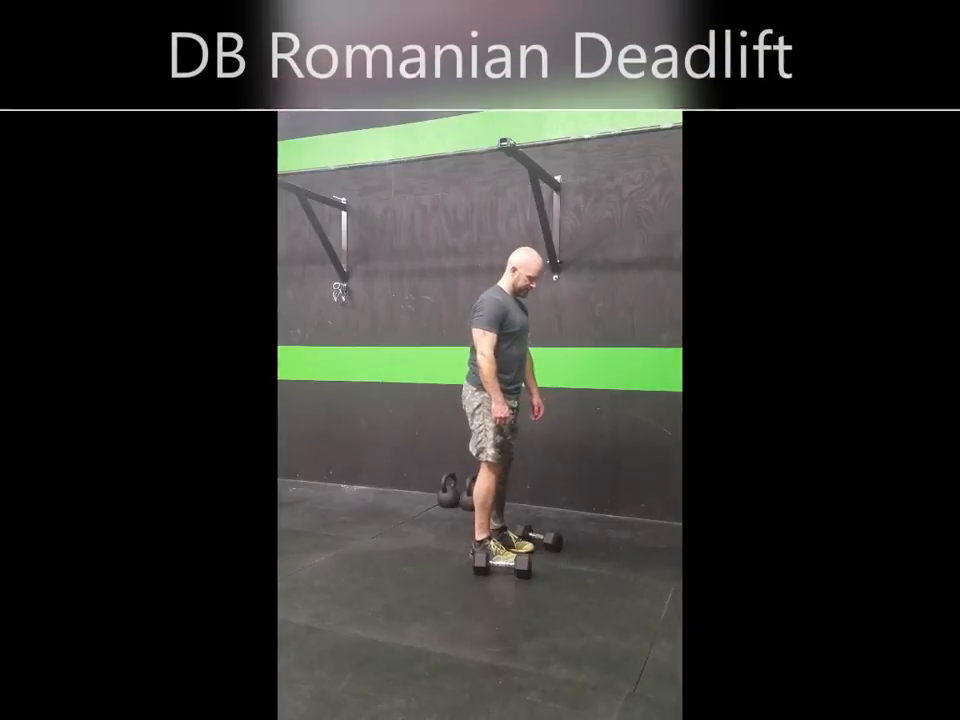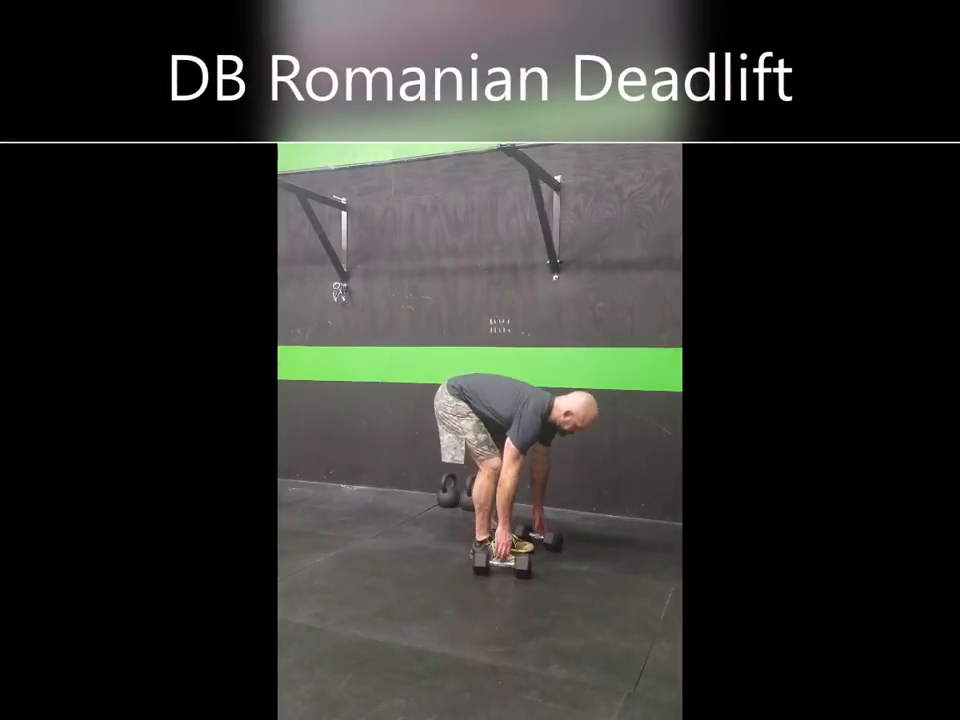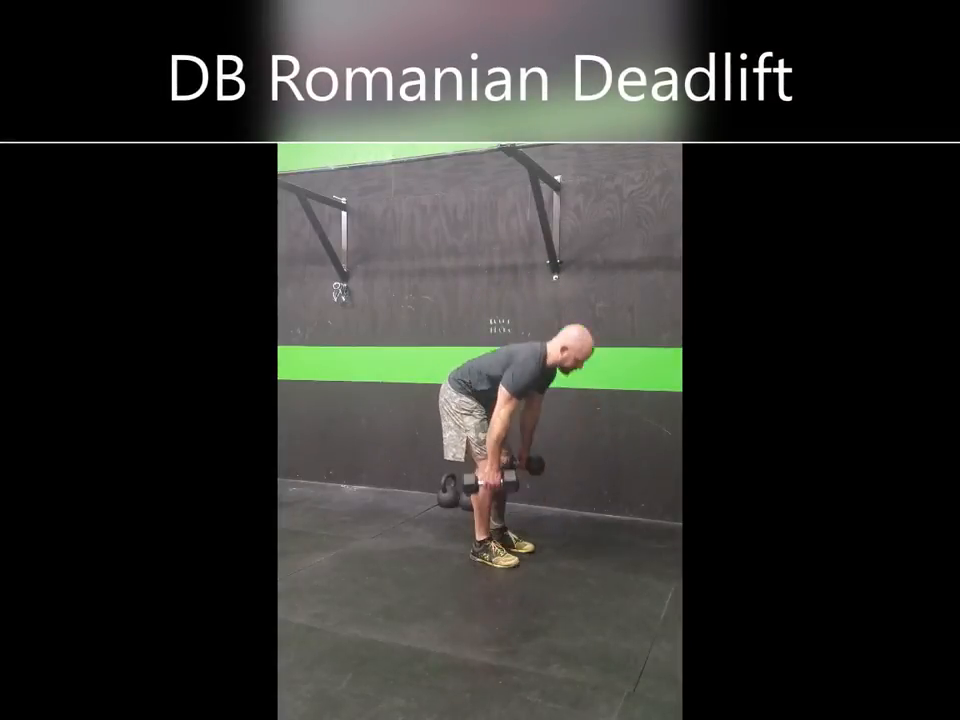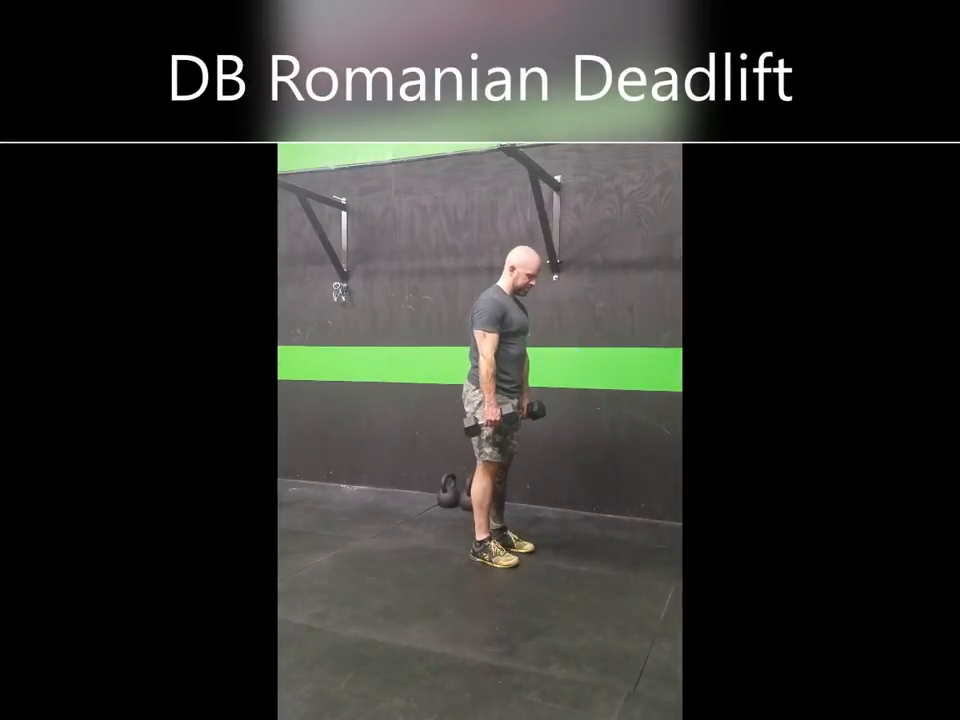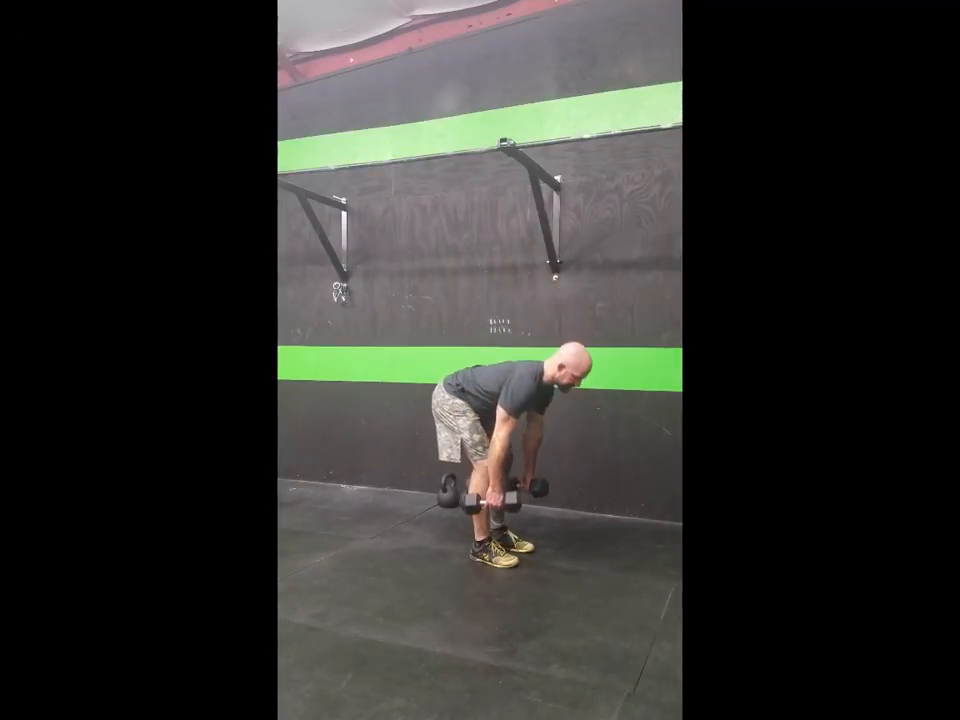
dt=1s
person 1, frame 1
left shoulder: (517, 305)
right shoulder: (491, 302)
left elbow: (522, 353)
right elbow: (484, 355)
left wrist: (534, 392)
right wrist: (496, 401)
left hip: (508, 396)
right hip: (487, 396)
left knee: (502, 466)
right knee: (491, 467)
left ankle: (498, 530)
right ankle: (481, 541)
person 1, frame 2
left shoulder: (547, 414)
right shoulder: (532, 416)
left elbow: (540, 464)
right elbow: (508, 475)
left wrist: (538, 509)
right wrist: (504, 528)
left hip: (473, 402)
right hip: (454, 400)
left knee: (502, 463)
right knee: (491, 465)
left ankle: (498, 533)
right ankle: (482, 543)
person 1, frame 3
left shoulder: (545, 366)
right shoulder: (526, 364)
left elbow: (532, 409)
right elbow: (501, 416)
left wrist: (525, 450)
right wrist: (491, 469)
left hip: (481, 396)
right hip: (461, 396)
left knee: (503, 459)
right knee: (487, 462)
left ankle: (499, 532)
right ankle: (482, 544)
person 1, frame 4
left shoulder: (516, 305)
right shoulder: (490, 303)
right elbow: (486, 357)
left wrist: (524, 395)
right wrist: (490, 404)
left hip: (509, 397)
right hip: (487, 396)
left knee: (502, 466)
right knee: (488, 466)
left ankle: (498, 530)
right ankle: (482, 543)
person 1, frame 5
left shoulder: (544, 387)
right shoulder: (523, 382)
left elbow: (534, 431)
right elbow: (501, 437)
left wrist: (529, 472)
right wrist: (495, 489)
left hip: (474, 403)
right hip: (452, 399)
left knee: (503, 461)
right knee: (485, 464)
left ankle: (499, 531)
right ankle: (482, 545)
